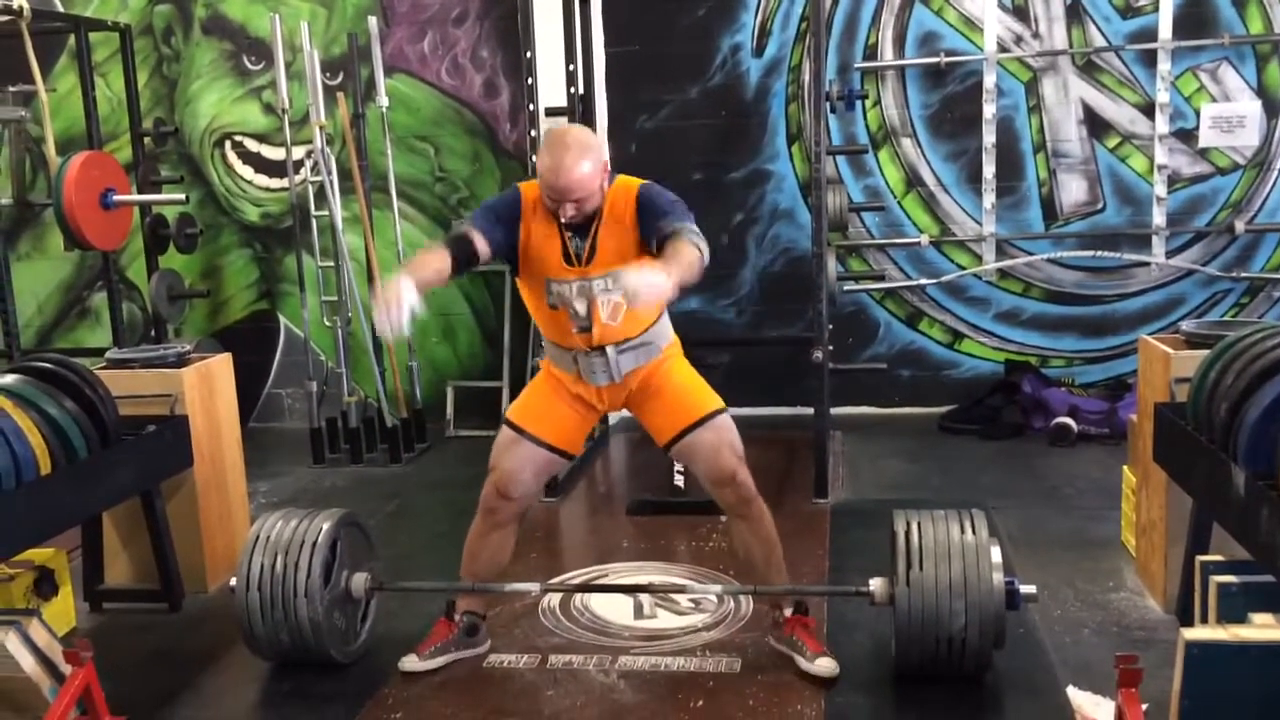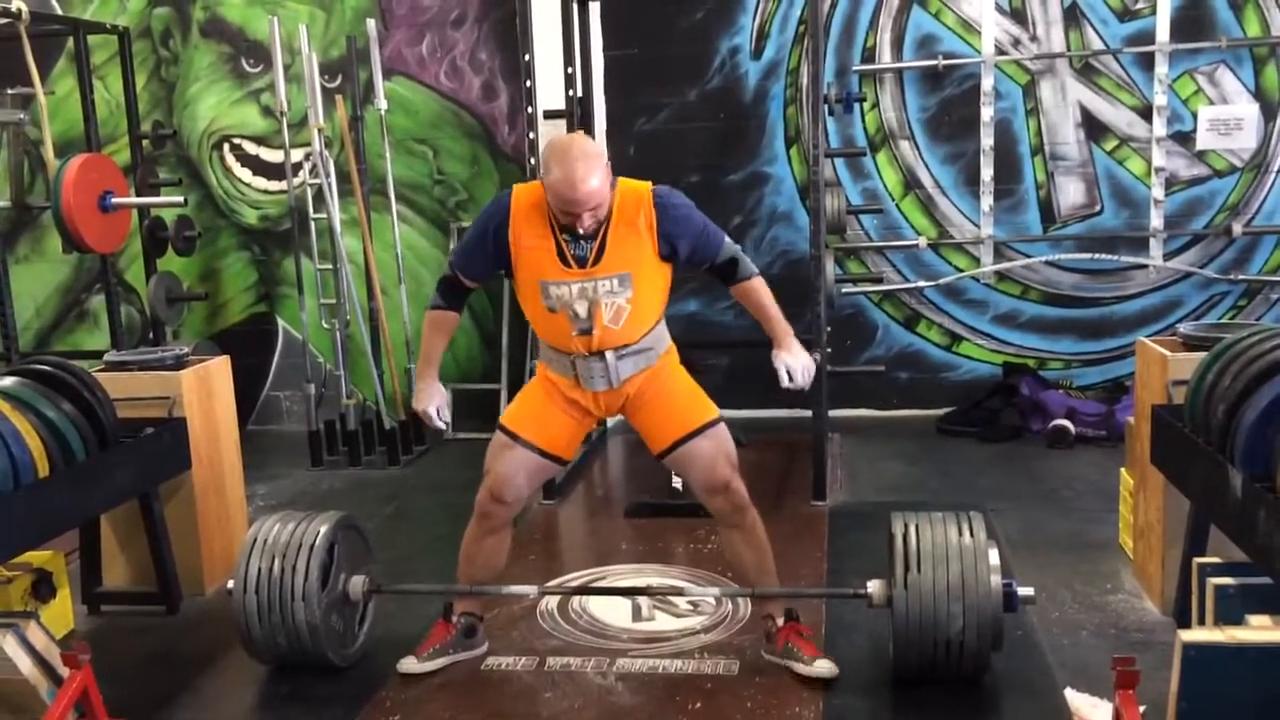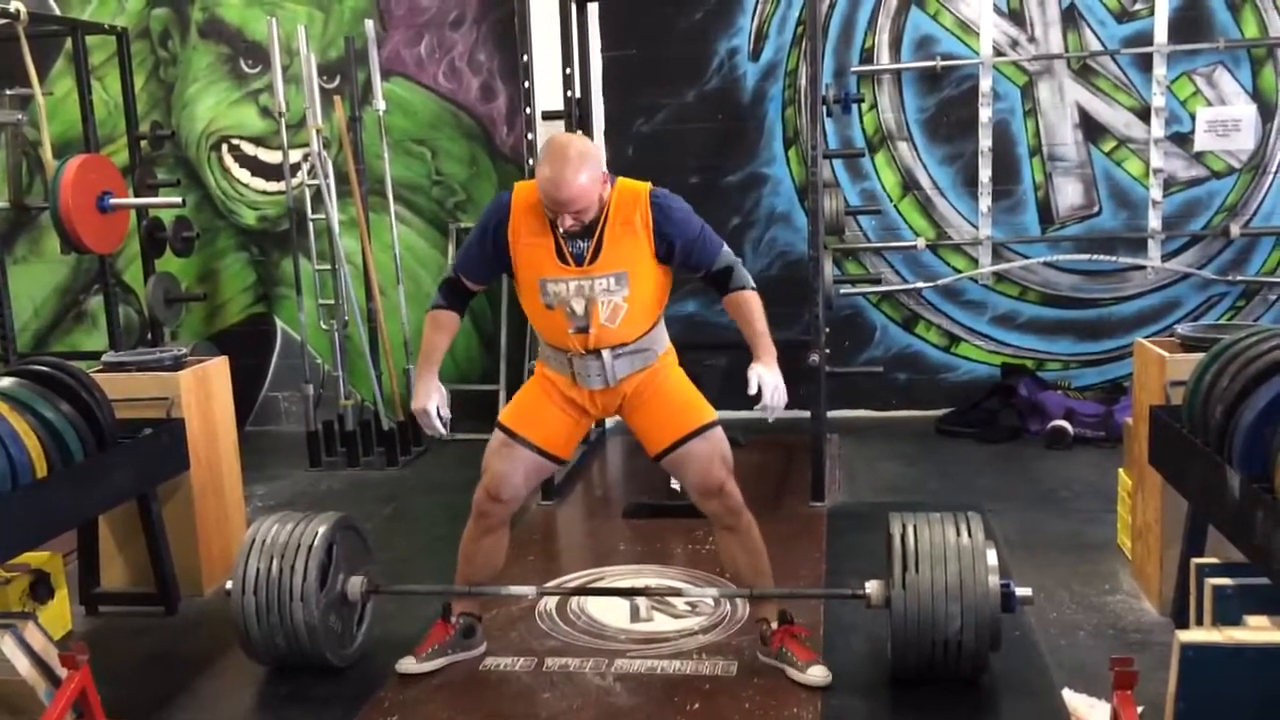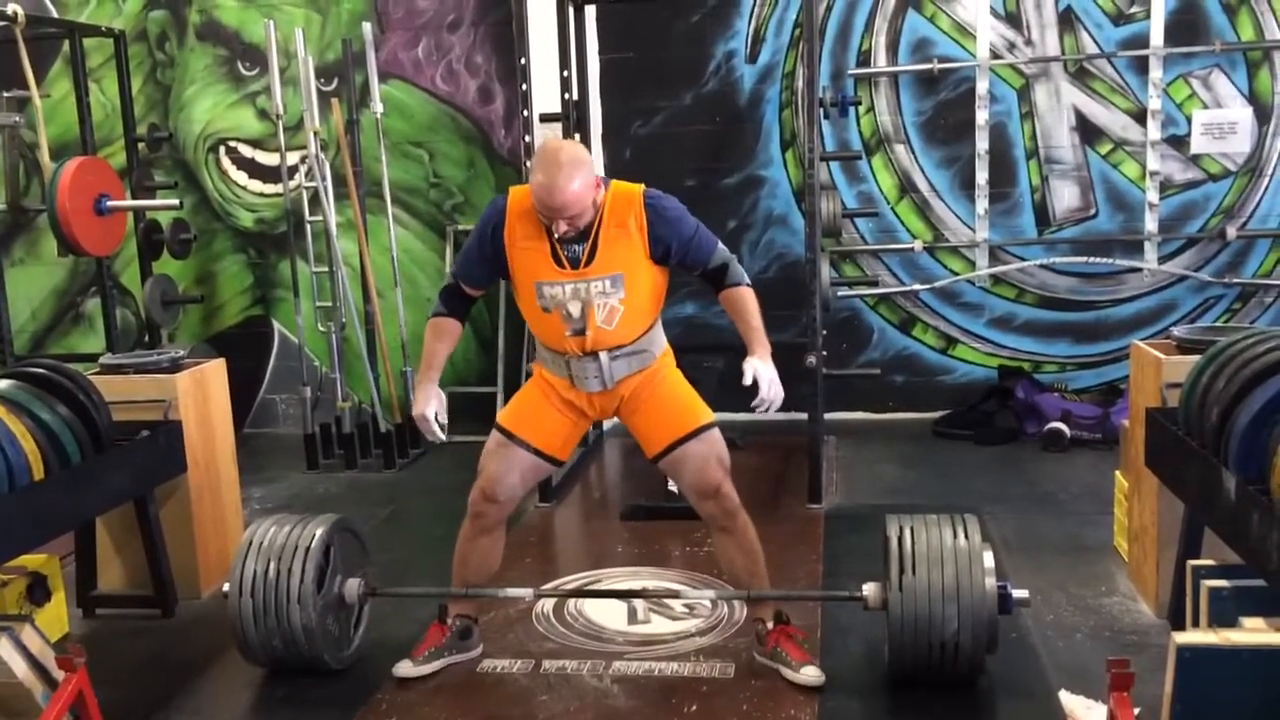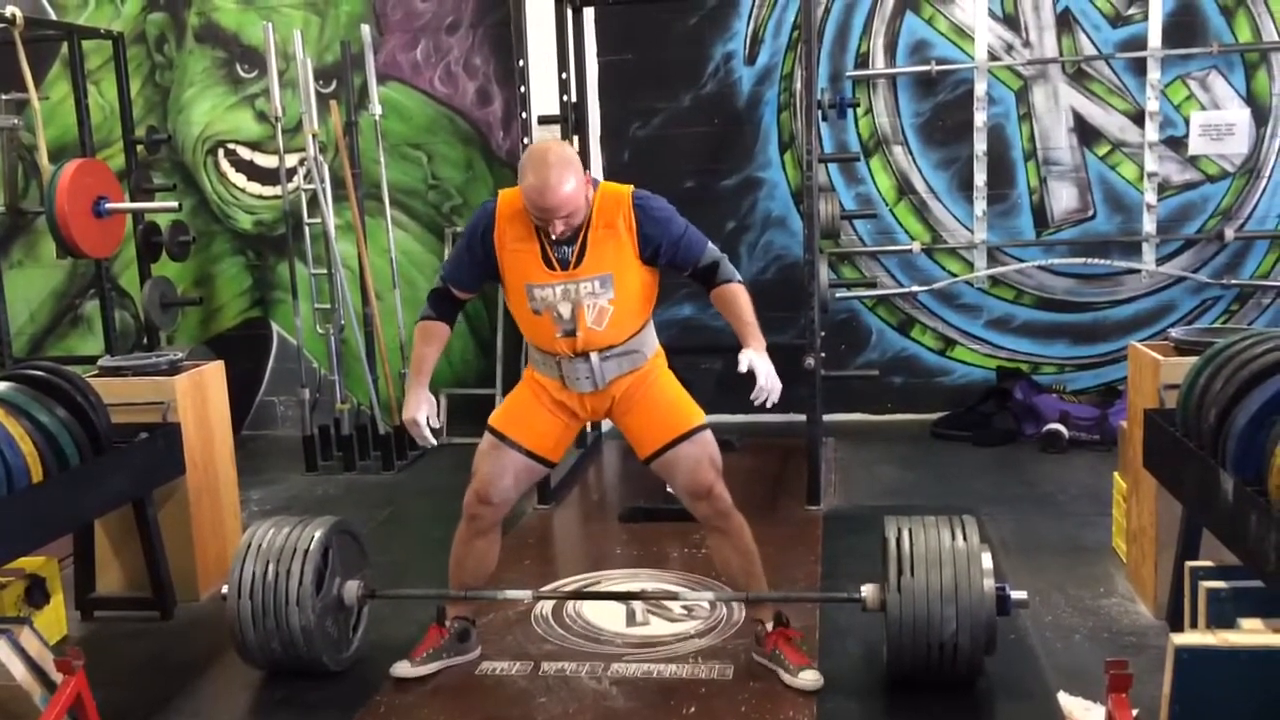
dt=0.4s
person 1, frame 1
left shoulder: (643, 204)
right shoulder: (518, 209)
left elbow: (690, 243)
right elbow: (460, 248)
left wrist: (663, 275)
right wrist: (407, 280)
left hip: (651, 363)
right hip: (567, 372)
left knee: (733, 482)
right knee: (501, 495)
left ankle: (790, 620)
right ankle: (463, 624)
person 1, frame 2
left shoulder: (655, 208)
right shoulder: (509, 216)
left elbow: (731, 263)
right elbow: (452, 288)
left wrist: (785, 339)
right wrist: (427, 377)
left hip: (648, 369)
right hip: (561, 377)
left knee: (727, 492)
right knee: (495, 500)
left ankle: (781, 630)
right ankle: (462, 627)
person 1, frame 3
left shoulder: (652, 209)
right shoulder: (510, 214)
left elbow: (727, 273)
right elbow: (455, 290)
left wrist: (765, 356)
right wrist: (426, 376)
left hip: (647, 369)
right hip: (559, 377)
left knee: (721, 495)
right knee: (492, 499)
left ankle: (776, 633)
right ankle: (460, 627)
person 1, frame 4
left shoulder: (647, 210)
right shoulder: (506, 217)
left elbow: (724, 271)
right elbow: (457, 296)
left wrist: (759, 352)
right wrist: (428, 382)
left hip: (644, 371)
right hip: (558, 379)
left knee: (718, 495)
right knee: (487, 500)
left ankle: (772, 633)
right ankle: (457, 629)
person 1, frame 5
left shoulder: (635, 211)
right shoulder: (495, 220)
left elbow: (715, 269)
right elbow: (445, 300)
left wrist: (754, 345)
right wrist: (417, 386)
left hip: (635, 371)
right hip: (549, 380)
left knee: (711, 497)
right knee: (482, 501)
left ankle: (771, 634)
right ankle: (456, 631)
